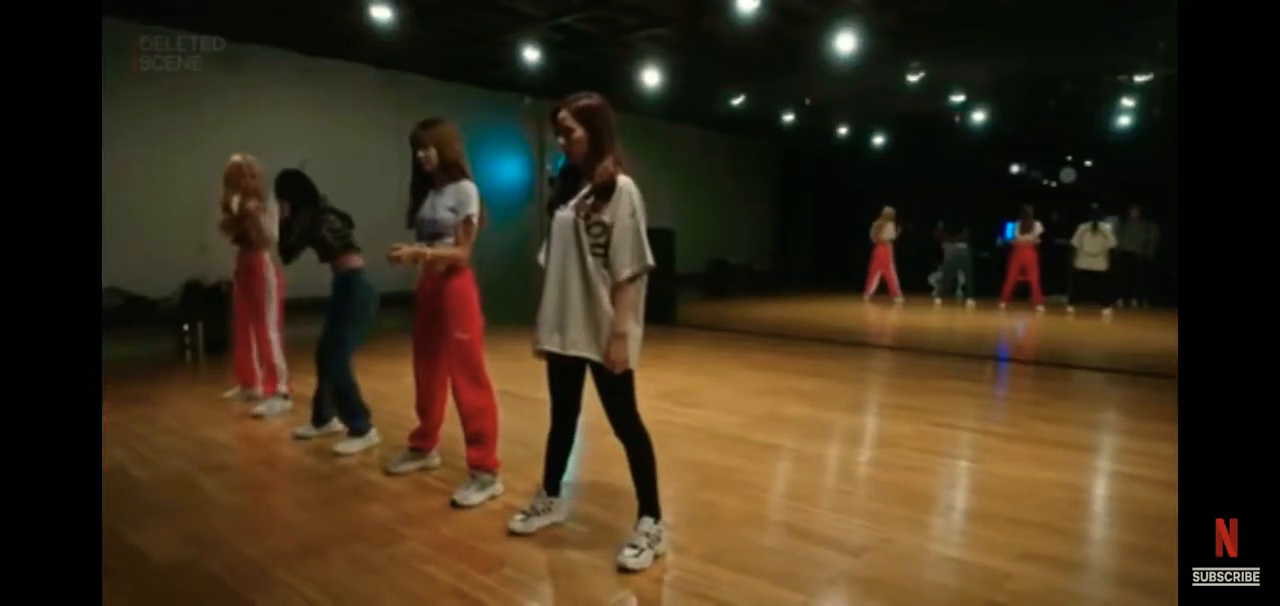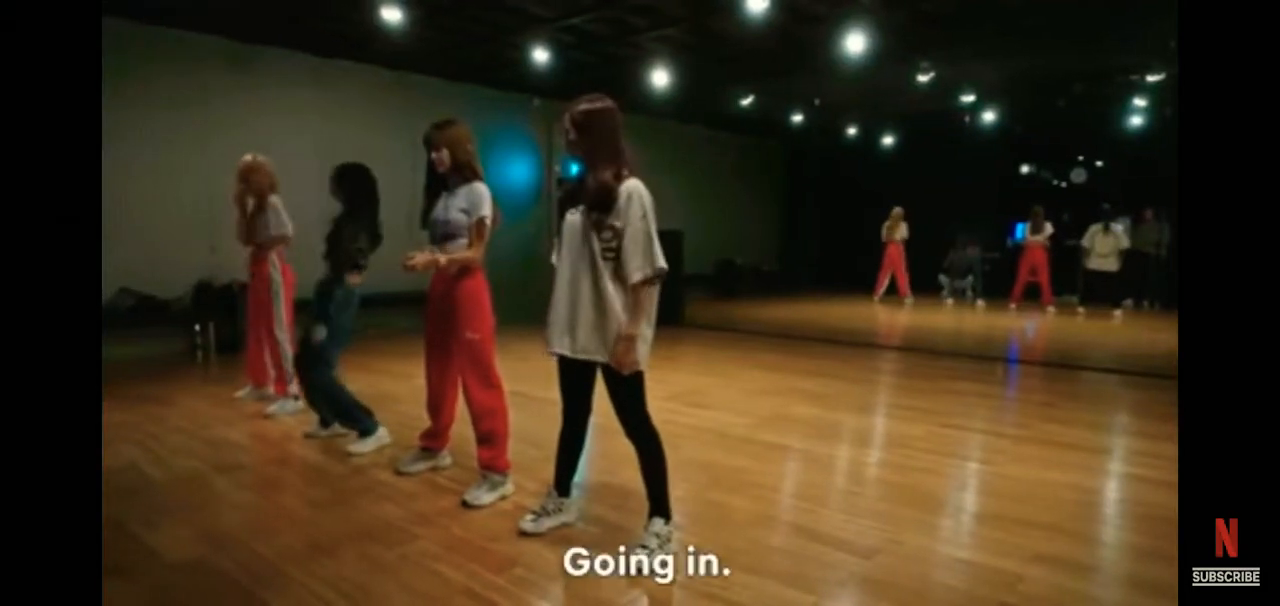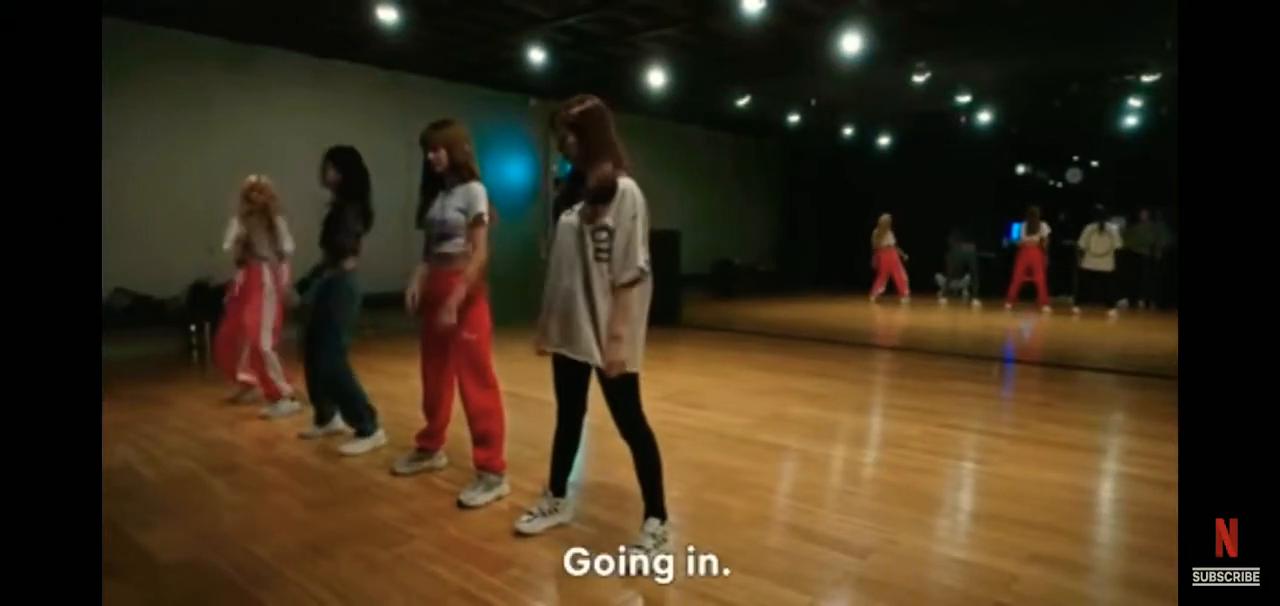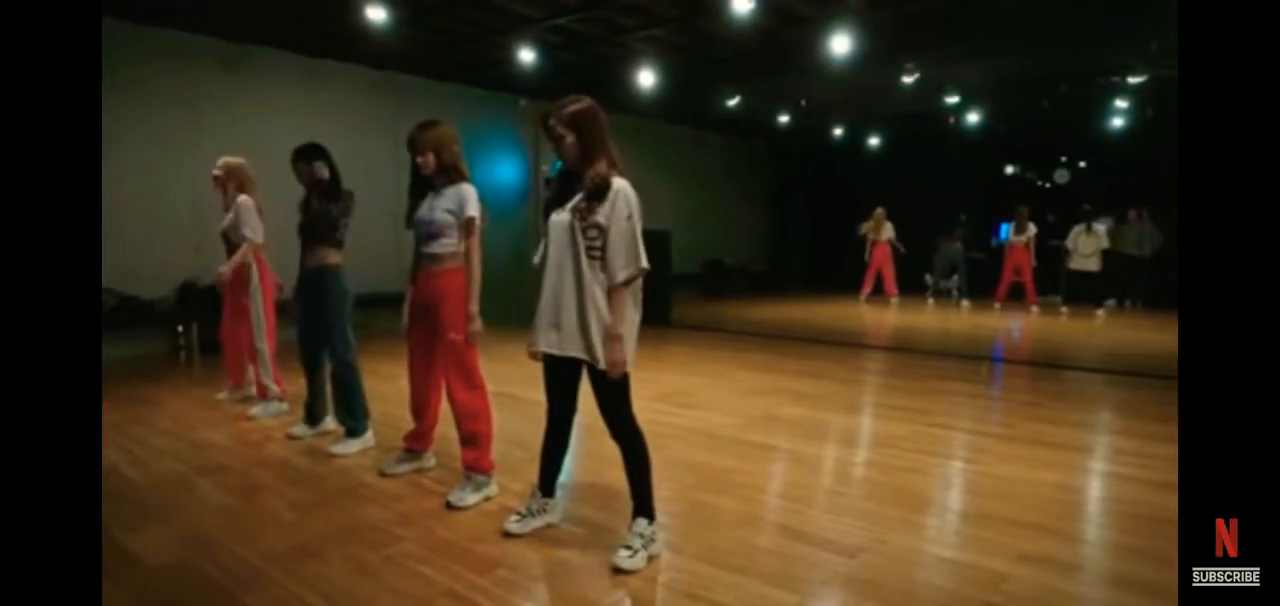
dt=0.7s
person 1, frame 1
left shoulder: (620, 189)
right shoulder: (568, 189)
left elbow: (629, 272)
right elbow: (554, 264)
left wrist: (620, 334)
right wrist: (543, 324)
left hip: (603, 332)
right hip: (564, 329)
left knee: (624, 422)
right knee: (562, 415)
left ankle: (651, 522)
right ankle: (551, 498)
person 1, frame 2
left shoulder: (630, 193)
right shoulder: (579, 191)
left elbow: (645, 274)
right elbow: (565, 265)
left wrist: (630, 335)
right wrist: (555, 321)
left hip: (614, 335)
right hip: (574, 330)
left knee: (635, 423)
right knee: (573, 415)
left ankle: (660, 522)
right ankle: (561, 498)
person 1, frame 3
left shoulder: (623, 192)
right shoulder: (573, 192)
left elbow: (628, 274)
right elbow: (559, 267)
left wrist: (618, 336)
right wrist: (545, 321)
left hip: (605, 335)
right hip: (568, 330)
left knee: (630, 423)
right knee: (568, 416)
left ankle: (656, 523)
right ankle: (556, 499)
person 1, frame 4
left shoulder: (616, 191)
left elbow: (624, 273)
right elbow: (550, 267)
left wrist: (617, 336)
right wrist: (539, 328)
left hip: (599, 334)
right hip: (560, 331)
left knee: (620, 424)
right knee: (558, 416)
left ankle: (645, 525)
right ankle: (545, 501)
person 2, frame 1
left shoulder: (463, 190)
right shoulder: (427, 190)
left elbow: (462, 253)
right elbow: (427, 244)
left wrist: (420, 254)
right wrist: (410, 253)
left hip: (455, 287)
right hip: (428, 285)
left knee: (468, 378)
right knee: (427, 372)
left ankle: (485, 470)
right ankle: (424, 447)
person 2, frame 2
left shoulder: (476, 191)
right shoulder: (440, 192)
left elbow: (476, 255)
right elbow: (439, 246)
left wrist: (434, 259)
right wrist: (424, 258)
left hip: (467, 288)
right hip: (439, 288)
left knee: (479, 379)
right knee: (438, 373)
left ankle: (496, 471)
right ankle: (435, 447)
person 2, frame 3
left shoulder: (473, 191)
right shoulder: (437, 194)
left elbow: (479, 255)
right elbow: (430, 251)
left wrist: (455, 301)
right wrist: (417, 280)
left hip: (463, 291)
right hip: (436, 289)
left knee: (476, 381)
right knee: (434, 376)
left ankle: (492, 471)
right ankle: (430, 447)
person 2, frame 4
left shoulder: (463, 192)
right shoulder: (425, 194)
left elbow: (473, 256)
right elbow: (419, 253)
left wrist: (473, 309)
right wrist: (409, 298)
left hip: (452, 289)
right hip: (423, 290)
left knee: (463, 382)
right knee: (422, 377)
left ankle: (481, 472)
right ankle: (419, 448)
person 3, frame 1
left shoulder: (308, 216)
right shoulder: (319, 213)
left elbow: (287, 254)
left wrist: (284, 220)
right wrist: (288, 221)
left hip: (353, 288)
right hip: (348, 286)
left knee: (336, 361)
right knee: (327, 356)
left ankle: (363, 430)
right ankle: (325, 419)
person 3, frame 2
left shoulder: (350, 223)
right shoulder: (358, 220)
left elbow: (341, 272)
left wrist: (322, 320)
left hip: (337, 300)
right hip: (339, 297)
left knee: (317, 370)
right knee: (306, 363)
left ankle: (372, 430)
right ankle: (331, 420)
person 3, frame 3
left shoulder: (349, 208)
right shoulder: (343, 205)
left elbow: (338, 256)
left wrist: (305, 286)
right wrist: (310, 285)
left hip: (338, 286)
right hip: (331, 285)
left knee: (333, 361)
right knee: (315, 356)
left ankle: (369, 430)
right ankle: (328, 417)
person 3, frame 4
left shoulder: (342, 198)
right shoulder: (311, 201)
left elbow: (322, 217)
left wrist: (321, 183)
right wrist: (298, 284)
left hip: (330, 279)
right hip: (308, 280)
left knee: (340, 354)
right knee: (310, 352)
left ankle: (359, 430)
right ankle: (317, 417)
person 4, frame 1
left shoulder: (265, 204)
right shoulder: (234, 204)
left elbow: (267, 241)
right elbow: (230, 233)
left wrist: (254, 216)
left hip: (263, 269)
right hip: (243, 268)
left knee: (267, 332)
right knee: (242, 329)
left ankle: (279, 395)
right ankle: (249, 384)
person 4, frame 2
left shoulder: (271, 201)
right shoulder: (251, 203)
left elbow: (285, 235)
right elbow: (246, 235)
left wrist: (256, 240)
right wrist: (246, 238)
left hip: (274, 270)
right hip: (257, 269)
left knee: (278, 331)
right knee: (257, 329)
left ankle: (290, 394)
right ankle: (262, 383)
person 4, frame 3
left shoulder: (275, 221)
right shoulder: (240, 222)
left elbow: (284, 256)
right elbow: (236, 257)
left wrist: (284, 285)
right wrist: (231, 290)
left hip: (264, 282)
right hip: (243, 282)
left knee: (260, 342)
right knee: (228, 338)
left ankle: (285, 397)
right ankle: (249, 384)
person 4, frame 4
left shoulder: (243, 202)
right shoulder: (230, 204)
left elbow: (252, 241)
left wrist: (230, 265)
left hip: (251, 273)
right hip: (237, 274)
left knee: (258, 337)
right knee: (232, 333)
left ankle: (274, 398)
right ankle: (243, 383)
